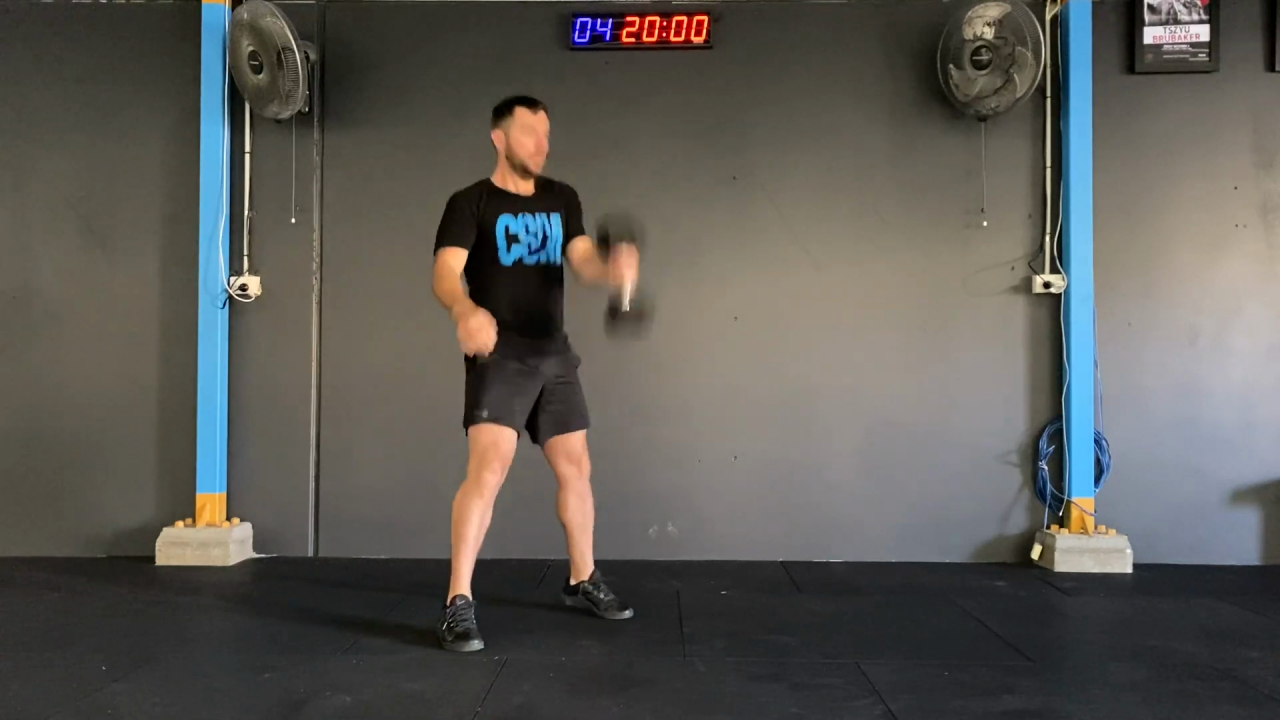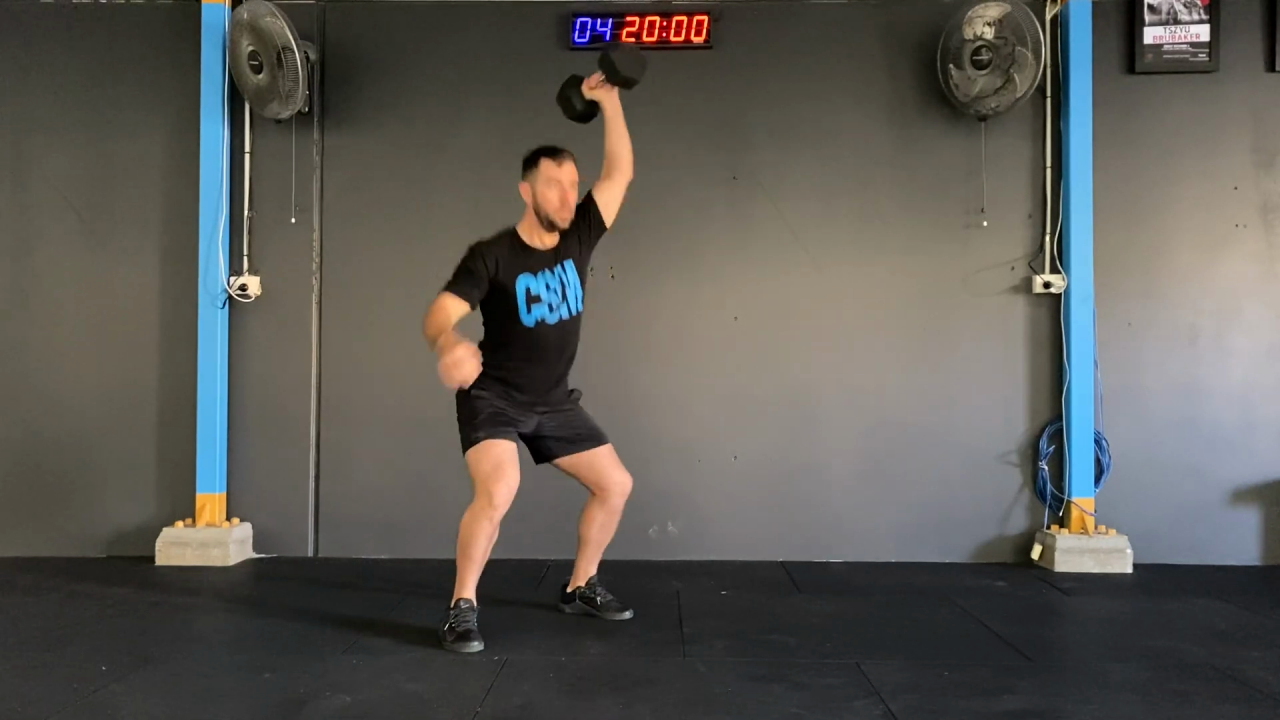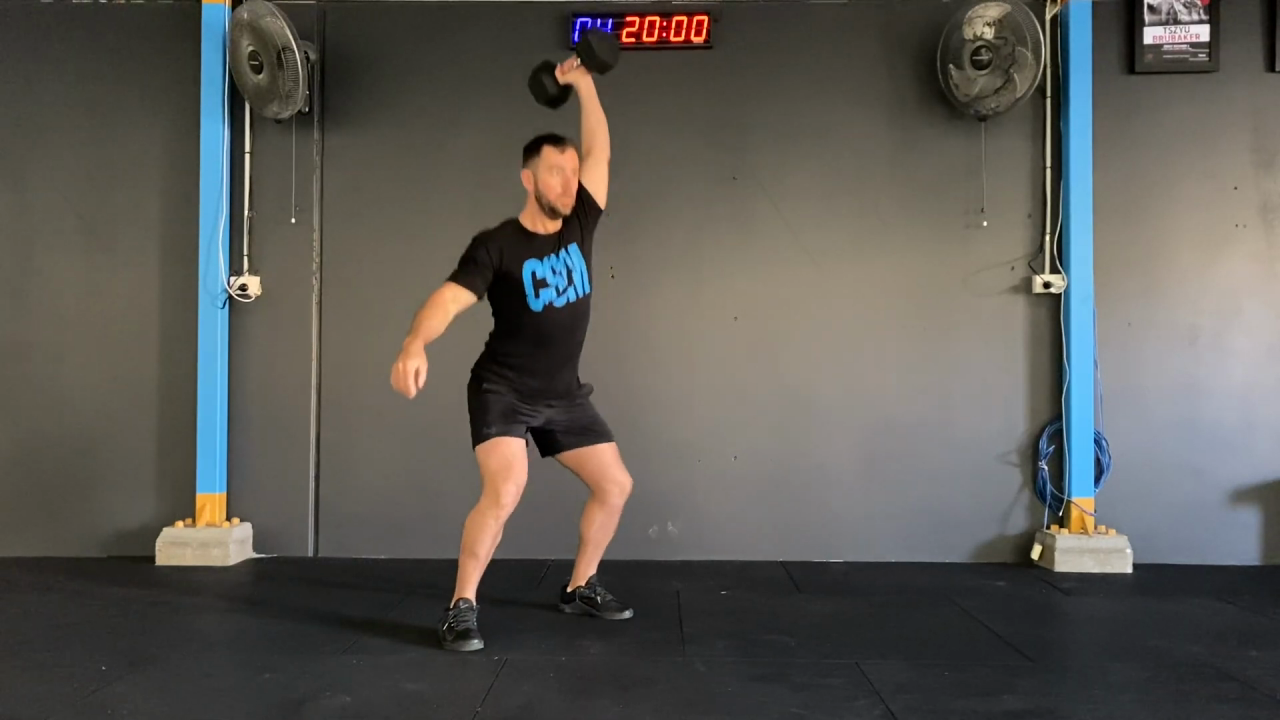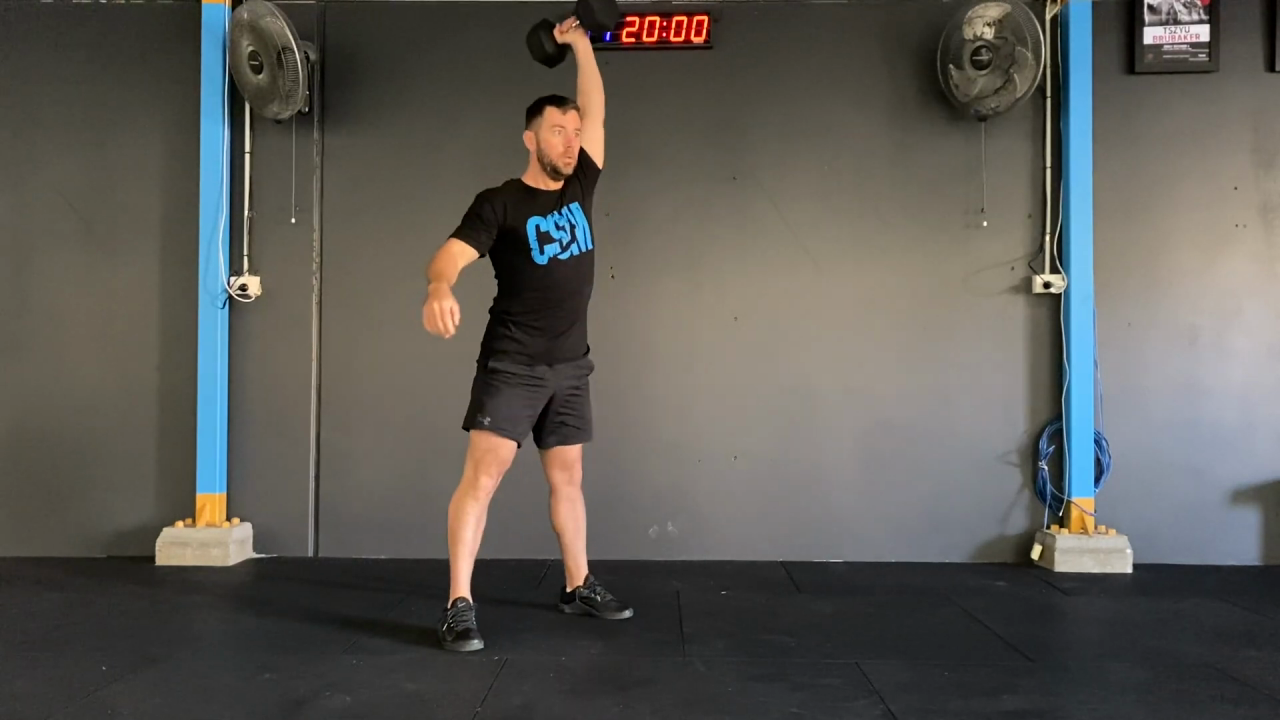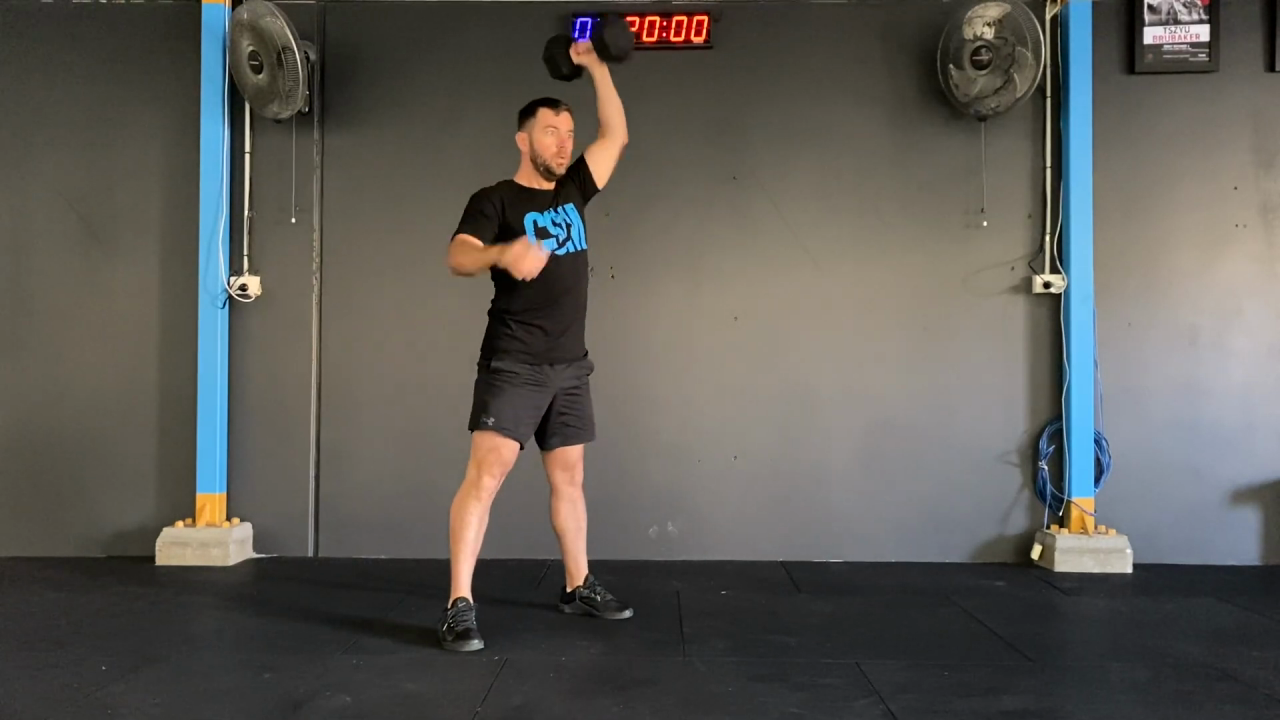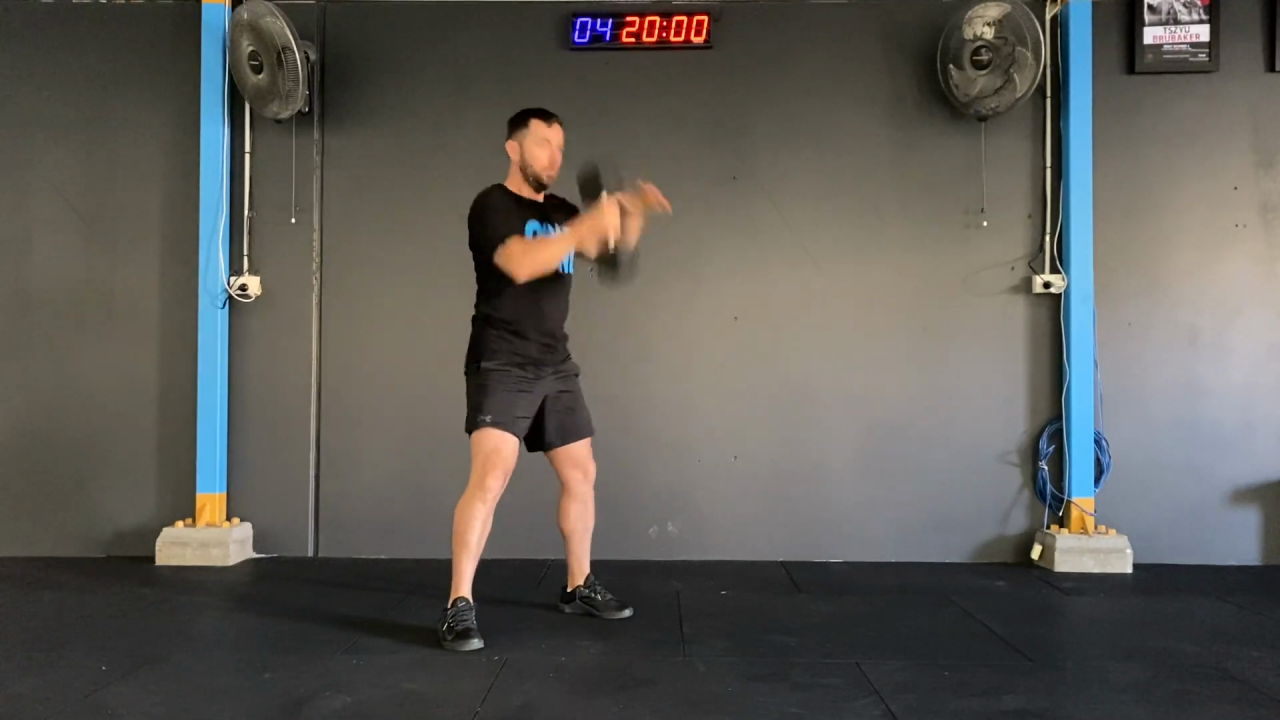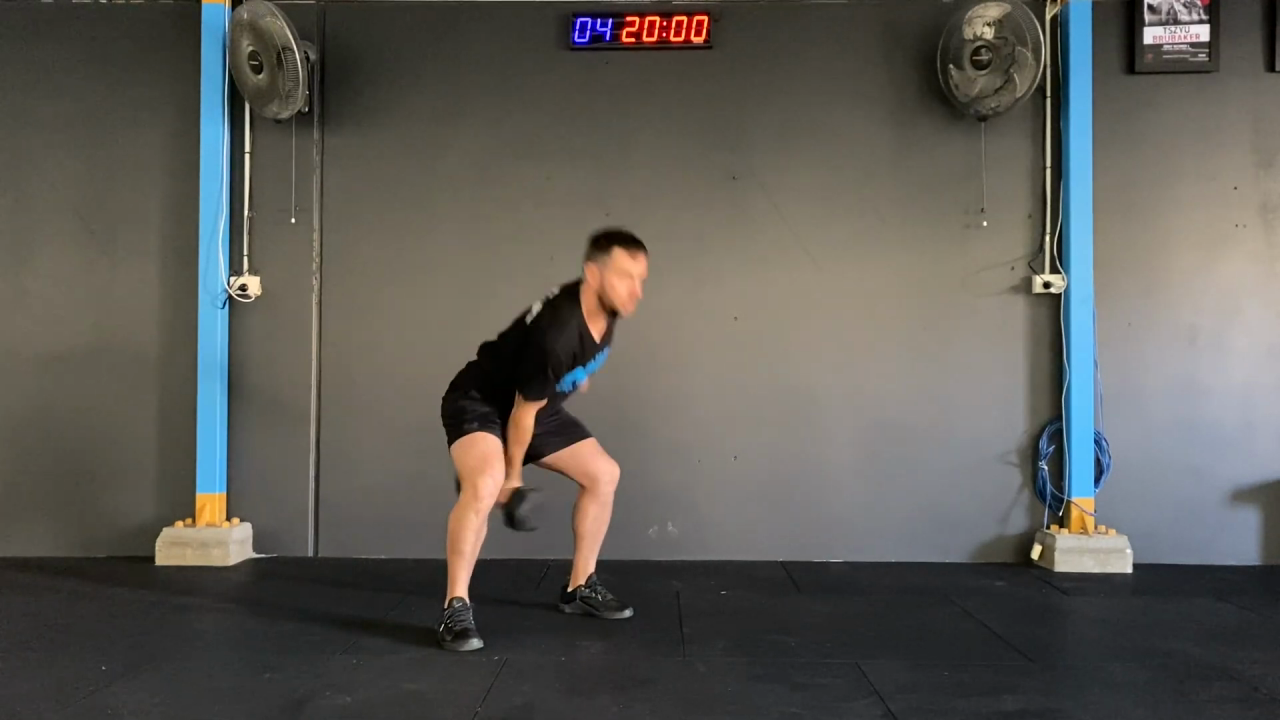
dt=0.4s
person 1, frame 1
left shoulder: (561, 197)
right shoulder: (471, 202)
left elbow: (584, 262)
right elbow: (444, 274)
left wrist: (614, 268)
right wrist: (464, 313)
left hip: (554, 358)
right hip: (499, 359)
left knee: (575, 469)
right knee: (488, 472)
left ankle: (583, 581)
right ankle: (458, 602)
person 1, frame 2
left shoulder: (578, 241)
right shoulder: (492, 256)
left elbow: (621, 174)
right elbow: (439, 313)
left wrist: (610, 103)
right wrist: (451, 345)
left hip: (553, 401)
right hip: (494, 400)
left knee: (616, 485)
right knee: (498, 493)
left ankle: (581, 587)
right ankle: (462, 606)
person 1, frame 3
left shoulder: (580, 224)
right shoulder: (497, 245)
left elbow: (601, 153)
right elbow: (447, 300)
left wrist: (584, 86)
right wrist: (415, 346)
left hip: (564, 394)
right hip: (504, 392)
left knee: (614, 486)
right knee: (503, 493)
left ankle: (581, 586)
right ankle: (461, 606)
person 1, frame 4
left shoulder: (580, 187)
right shoulder: (500, 203)
left elbow: (596, 112)
right elbow: (447, 256)
left wrist: (581, 45)
right wrist: (440, 289)
left hip: (570, 364)
right hip: (512, 365)
left knee: (568, 478)
right knee: (482, 478)
left ankle: (579, 586)
right ankle: (458, 604)
person 1, frame 5
left shoulder: (571, 190)
right shoulder: (494, 200)
left elbow: (616, 135)
right elbow: (458, 257)
left wrist: (596, 67)
right wrist: (503, 253)
left hip: (569, 363)
right hip: (514, 363)
left knee: (568, 477)
right knee: (485, 476)
left ankle: (578, 586)
right ankle: (458, 606)
person 1, frame 6
left shoulder: (557, 210)
right shoulder: (492, 204)
left elbow: (609, 250)
right elbow: (520, 265)
left wrist: (632, 211)
right wrist: (589, 224)
left hip: (554, 366)
right hip: (500, 366)
left knee: (580, 475)
right knee: (489, 481)
left ankle: (578, 587)
right ankle: (458, 605)
person 1, frame 7
left shoulder: (601, 302)
right shoulder: (555, 336)
right elbow: (524, 414)
left wrist: (578, 378)
right wrist: (511, 473)
left hip: (536, 401)
right hip: (479, 402)
left knee: (604, 475)
right knee: (485, 485)
left ankle: (579, 586)
right ankle: (456, 607)
